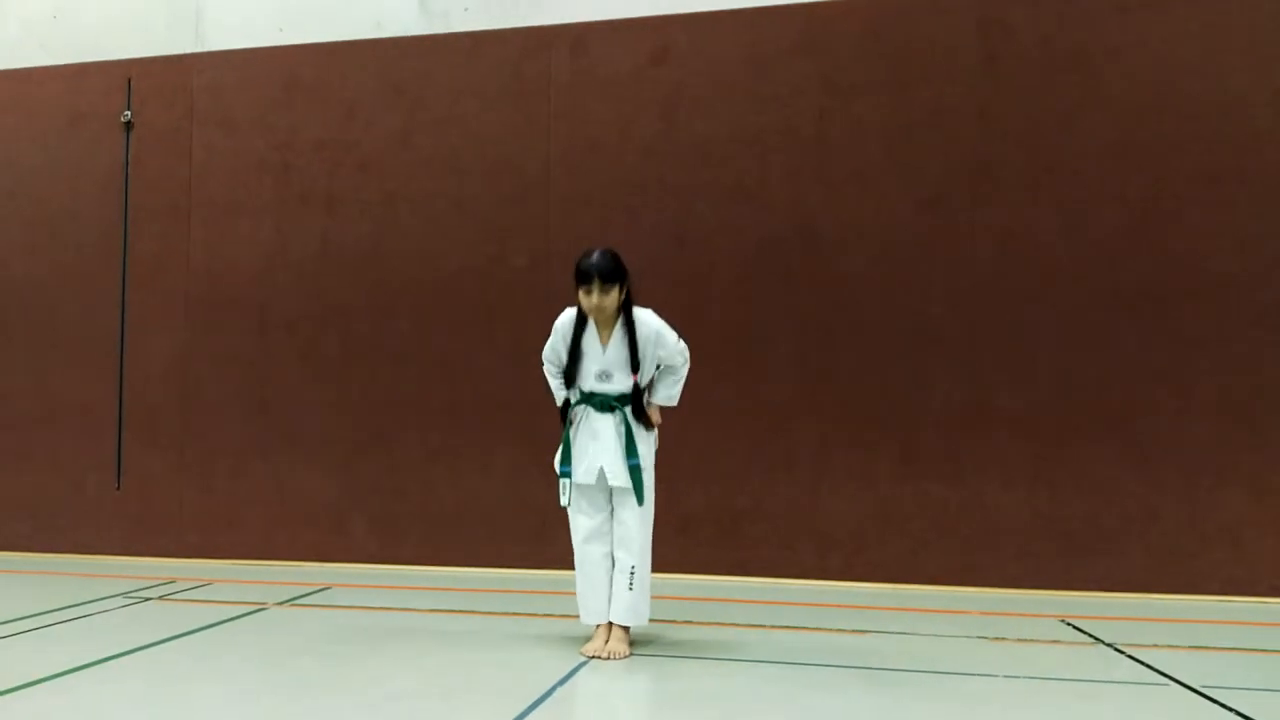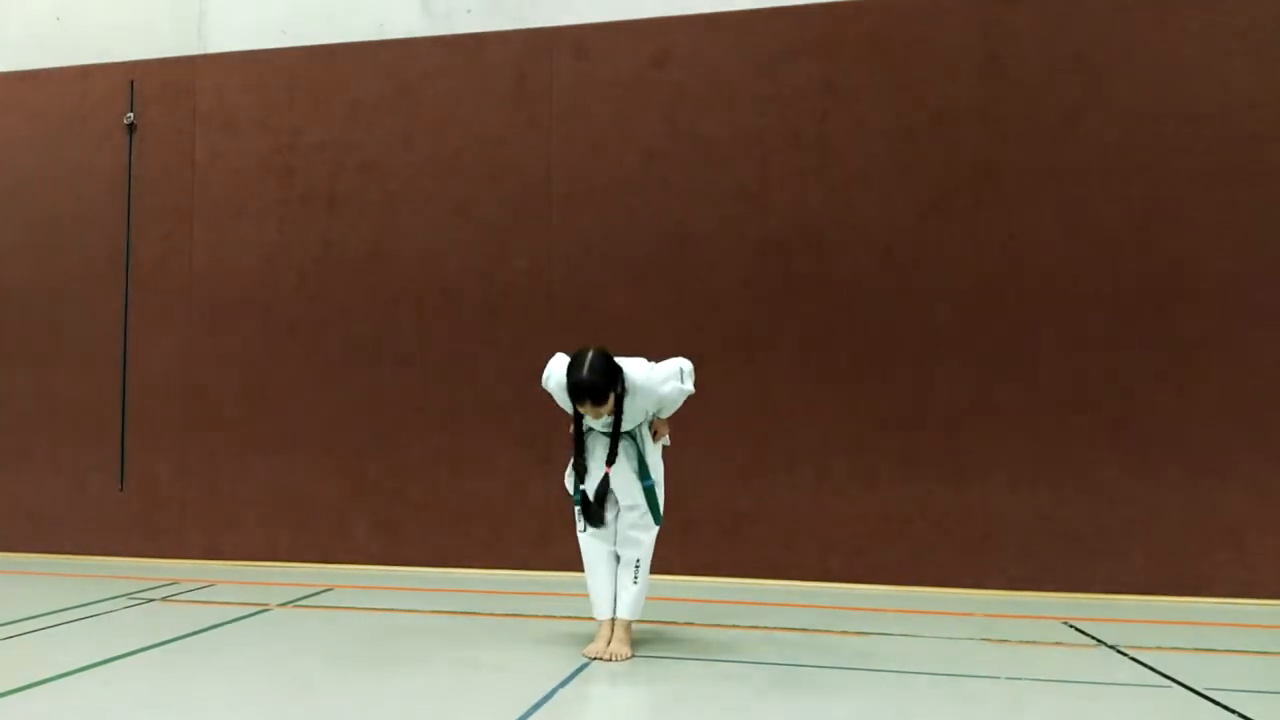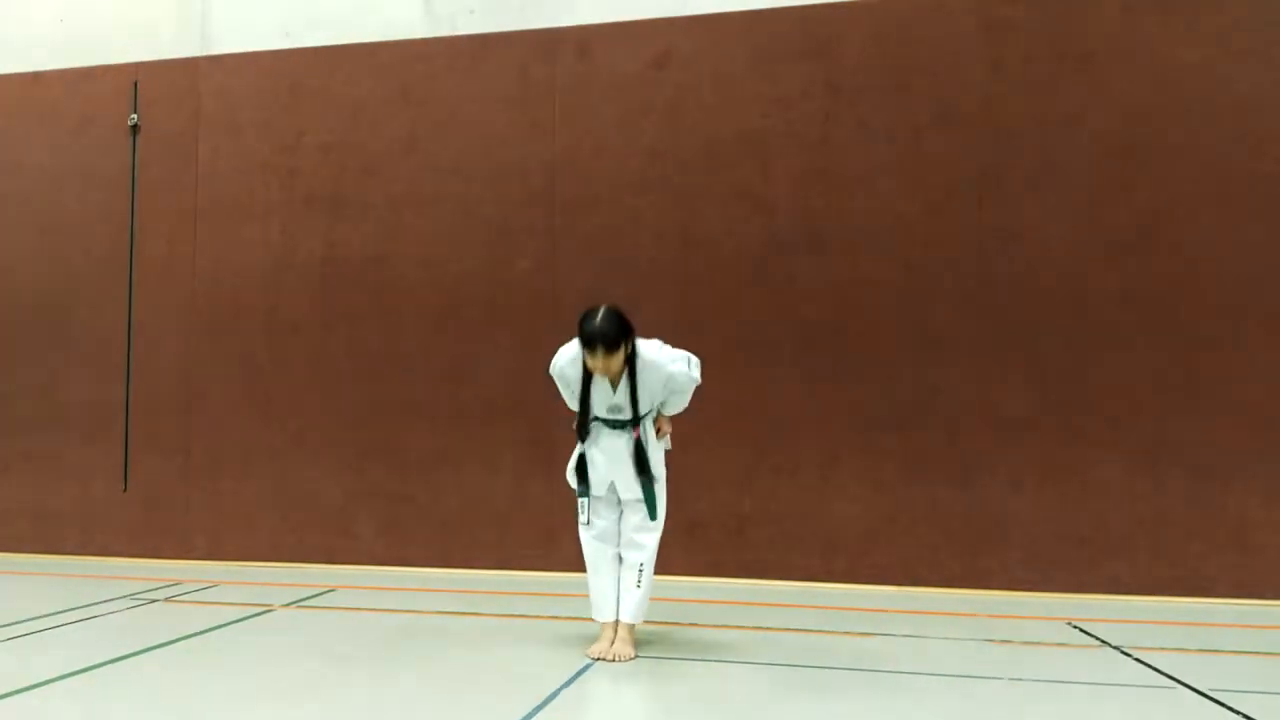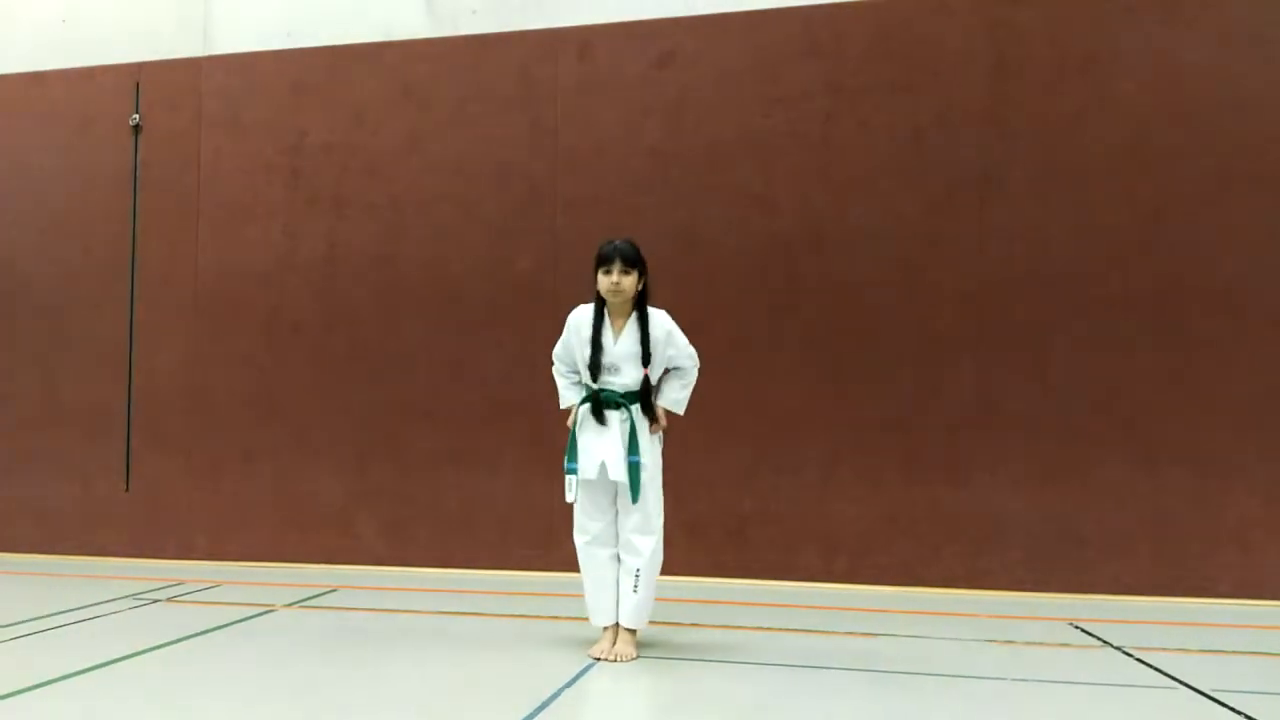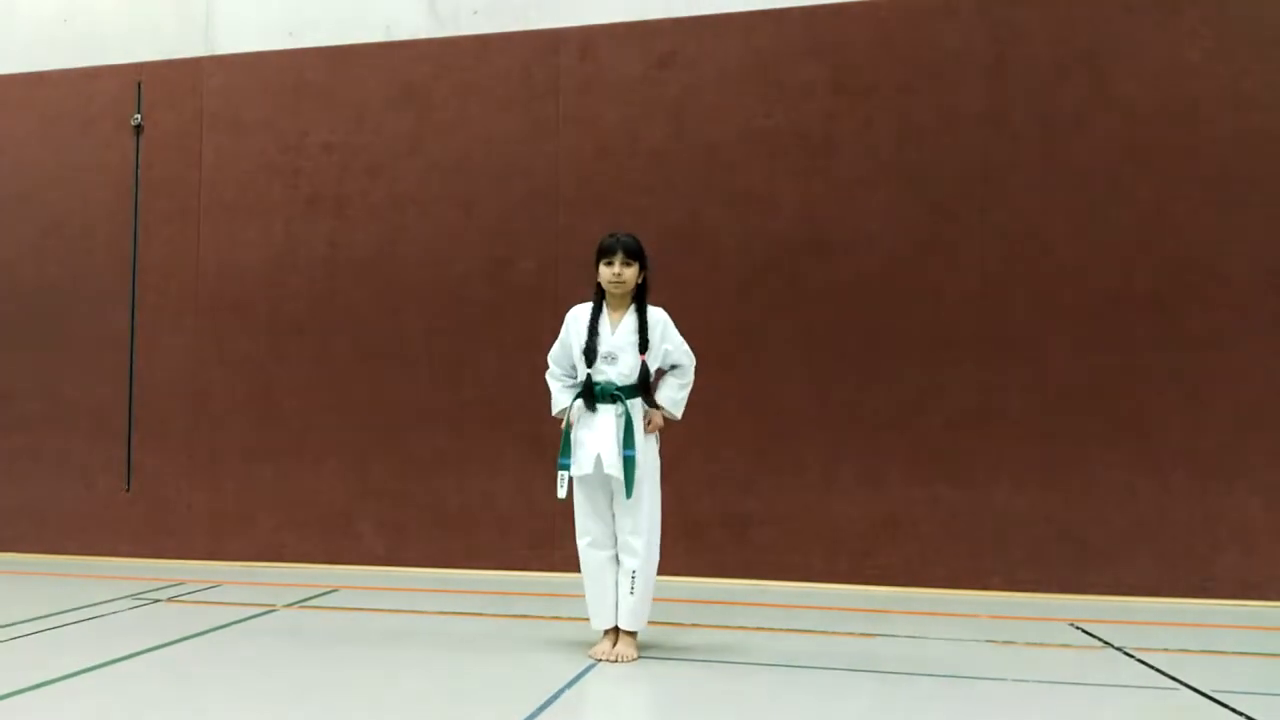
dt=0.4s
person 1, frame 1
left shoulder: (647, 325)
right shoulder: (566, 324)
left elbow: (677, 361)
right elbow: (552, 366)
left wrist: (656, 403)
right wrist: (568, 406)
left hip: (630, 435)
right hip: (585, 434)
left knee: (631, 532)
right knee: (588, 530)
left ankle: (621, 627)
right ankle: (600, 625)
person 1, frame 2
left shoulder: (647, 382)
right shoulder: (559, 378)
left elbow: (684, 371)
left wrist: (661, 417)
right wrist: (580, 421)
left hip: (637, 448)
right hip: (594, 447)
left knee: (635, 532)
right knee: (595, 531)
left ankle: (623, 629)
right ankle: (604, 625)
person 1, frame 3
left shoulder: (657, 361)
right shoulder: (569, 360)
left elbow: (691, 371)
left wrist: (665, 414)
right wrist: (581, 413)
left hip: (641, 446)
right hip: (597, 445)
left knee: (639, 534)
right knee: (598, 533)
left ankle: (626, 629)
right ankle: (607, 626)
person 1, frame 4
left shoulder: (658, 323)
right shoulder: (579, 319)
left elbow: (686, 365)
right elbow: (563, 364)
left wrist: (663, 406)
right wrist: (573, 404)
left hip: (636, 434)
right hip: (591, 430)
left knee: (639, 534)
right knee: (592, 533)
left ankle: (628, 629)
right ankle: (607, 627)
person 1, frame 5
left shoulder: (656, 320)
right shoulder: (578, 318)
left elbow: (682, 366)
right elbow: (558, 369)
left wrist: (662, 408)
right wrist: (566, 410)
left hip: (633, 432)
right hip: (588, 431)
left knee: (637, 533)
right knee: (594, 534)
left ankle: (629, 630)
right ankle: (608, 628)
